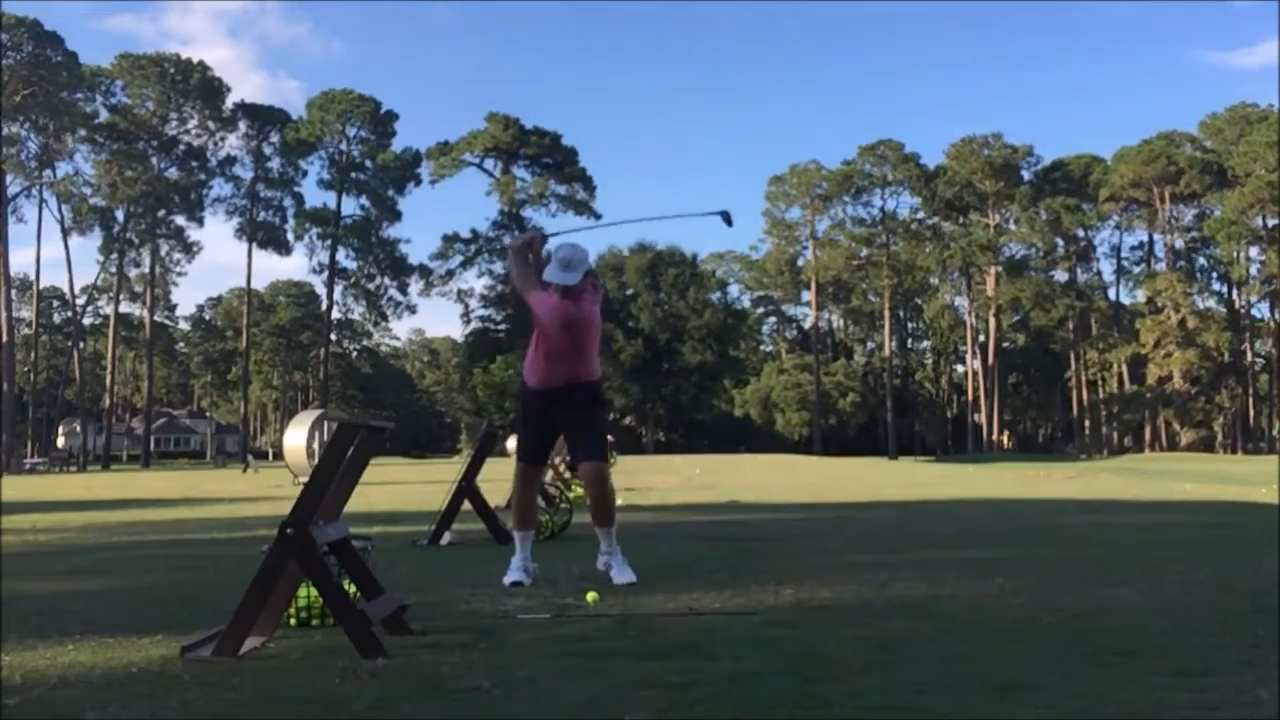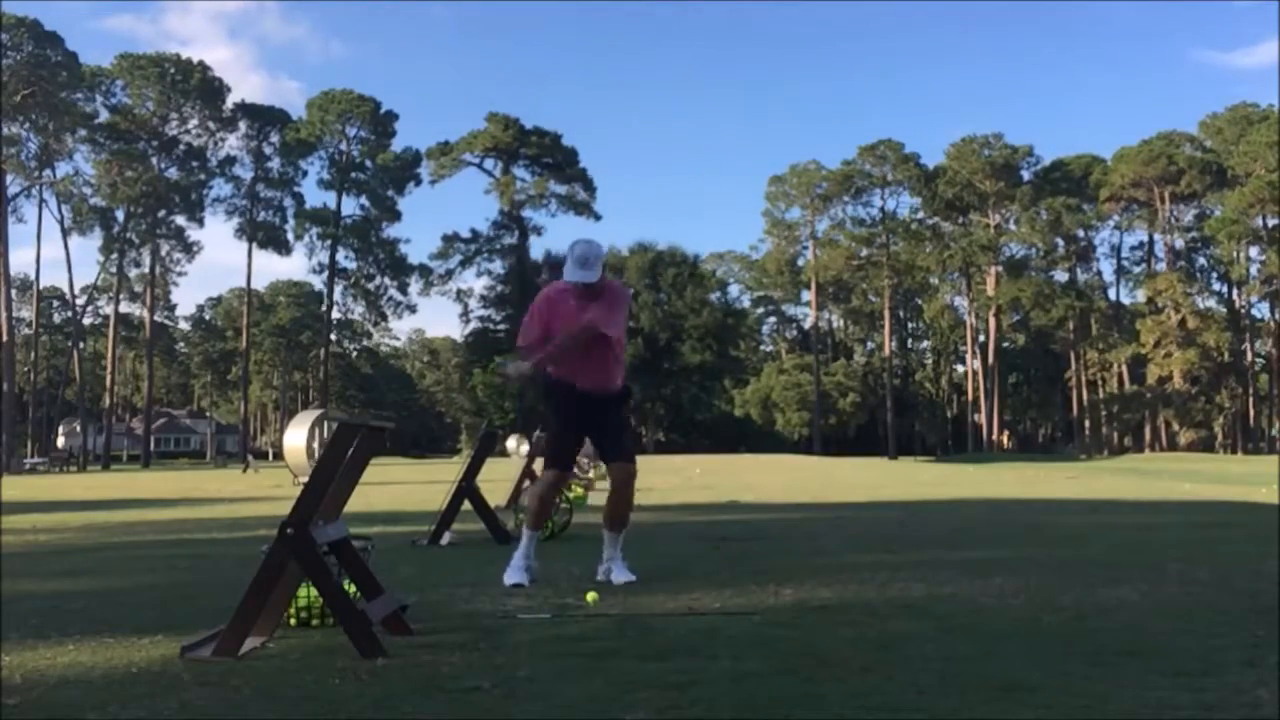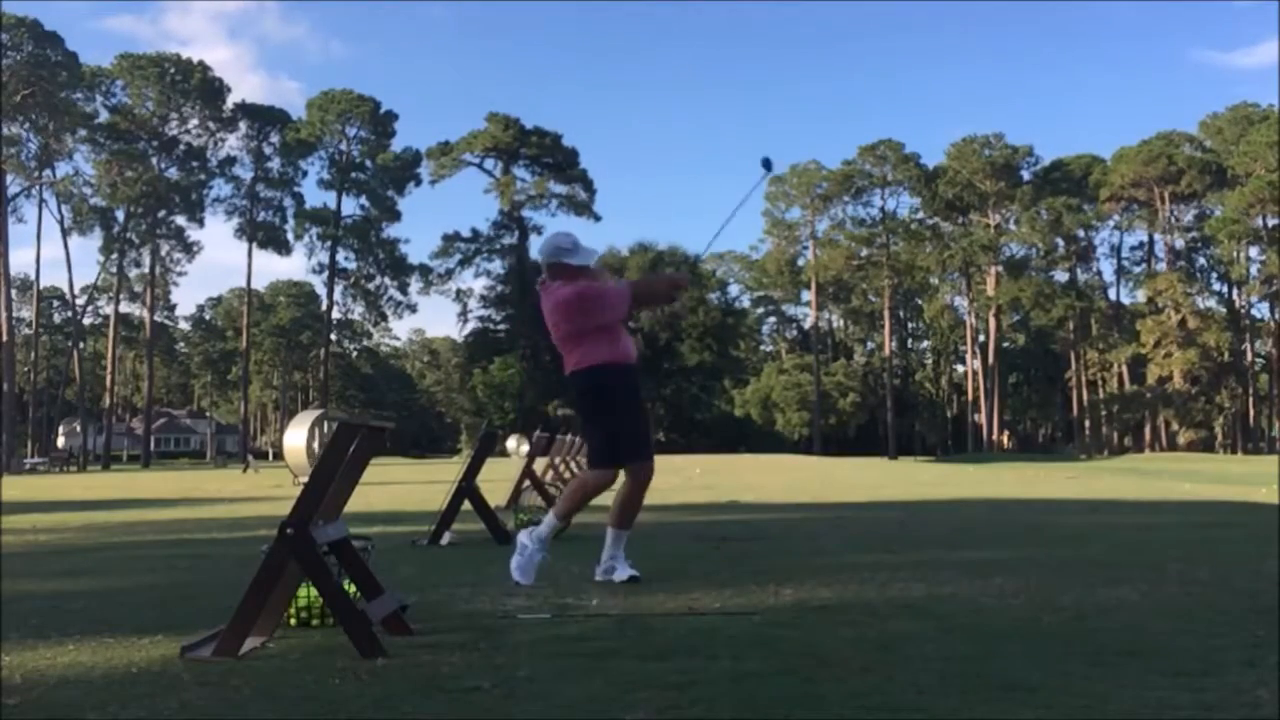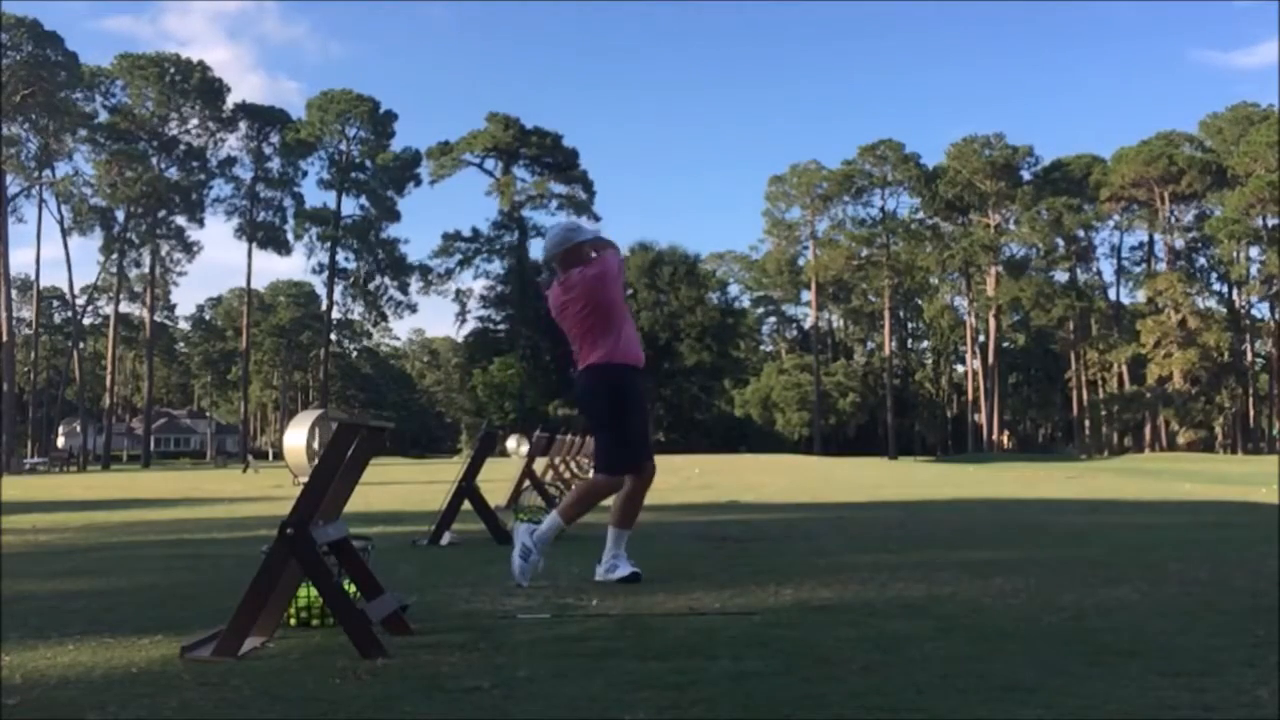
dt=0.2s
person 1, frame 1
left shoulder: (571, 312)
right shoulder: (585, 288)
left elbow: (526, 287)
left wrist: (516, 254)
right wrist: (533, 253)
left hip: (578, 396)
right hip: (537, 393)
left knee: (595, 473)
right knee: (526, 475)
left ankle: (610, 554)
right ankle: (521, 559)
person 1, frame 2
left shoulder: (616, 295)
right shoulder: (549, 298)
left elbow: (581, 336)
right elbow: (526, 349)
left wrist: (535, 365)
right wrist: (528, 368)
left hip: (608, 396)
right hip: (566, 393)
left knee: (624, 474)
right knee: (553, 477)
left ankle: (612, 560)
right ankle: (523, 557)
person 1, frame 3
left shoulder: (588, 282)
right shoulder: (569, 295)
left elbow: (626, 296)
right elbow: (631, 293)
right wrist: (668, 283)
left hip: (620, 379)
right hip: (598, 384)
left knee: (641, 470)
right knee: (604, 472)
left ankle: (612, 558)
right ankle: (537, 539)
person 1, frame 4
left shoulder: (557, 291)
right shoulder: (597, 273)
right elbow: (611, 250)
right wrist: (600, 240)
left hip: (613, 381)
right hip: (611, 381)
left knee: (642, 469)
right knee: (612, 475)
left ankle: (613, 558)
right ankle: (538, 537)
